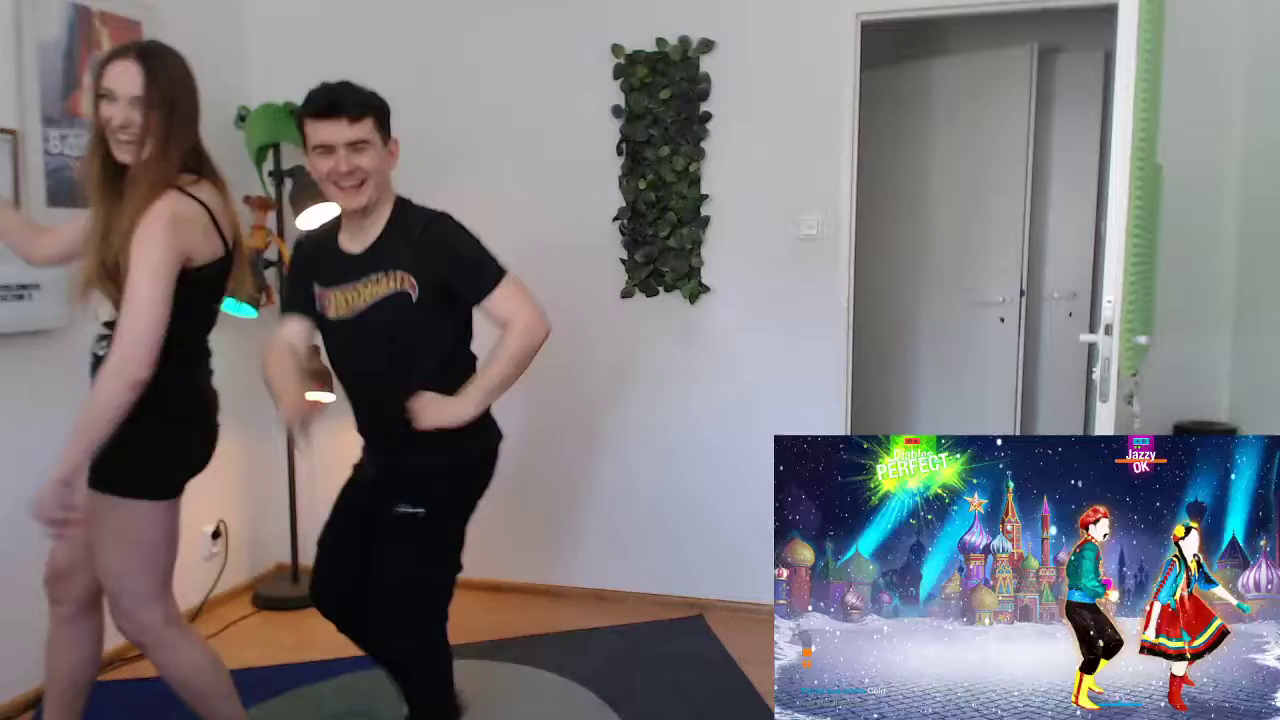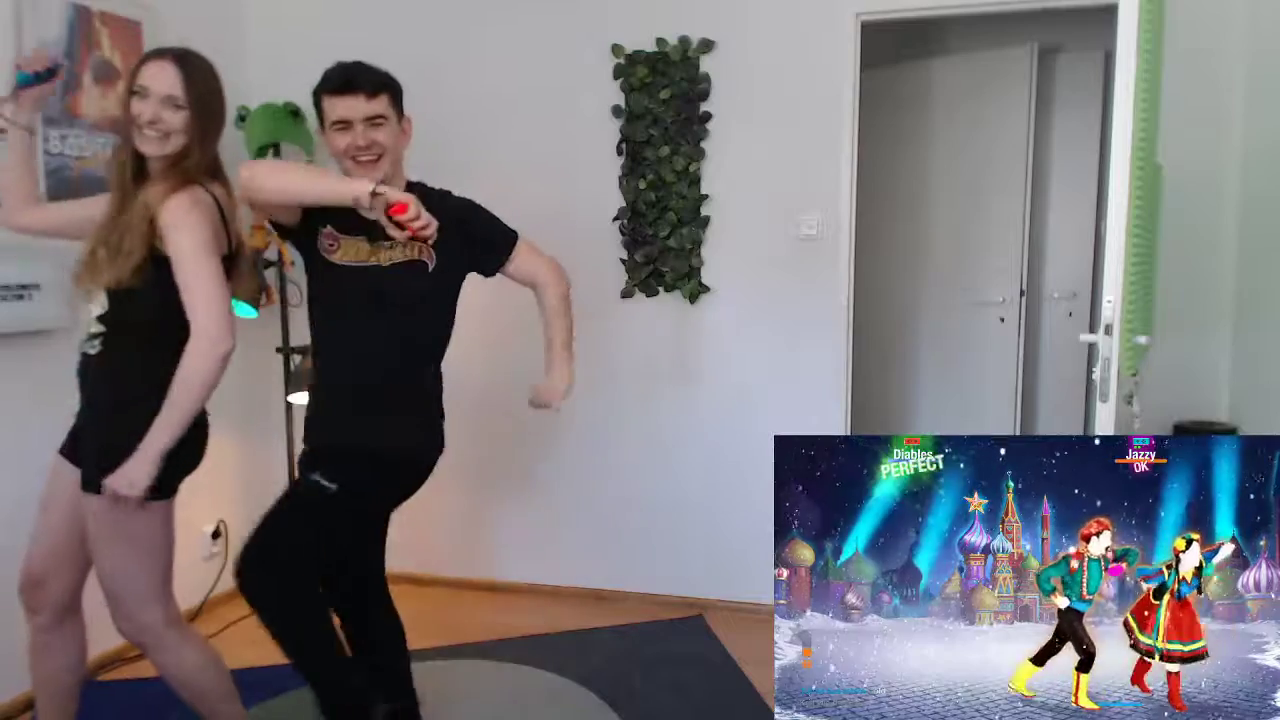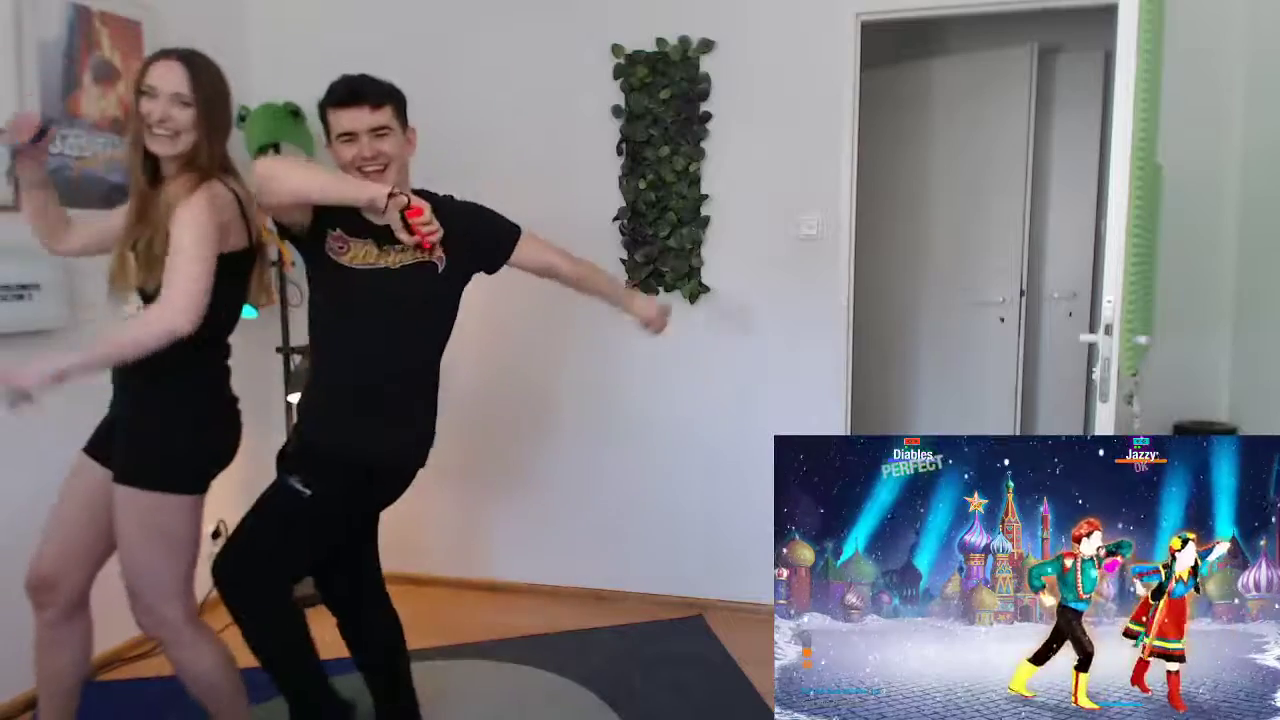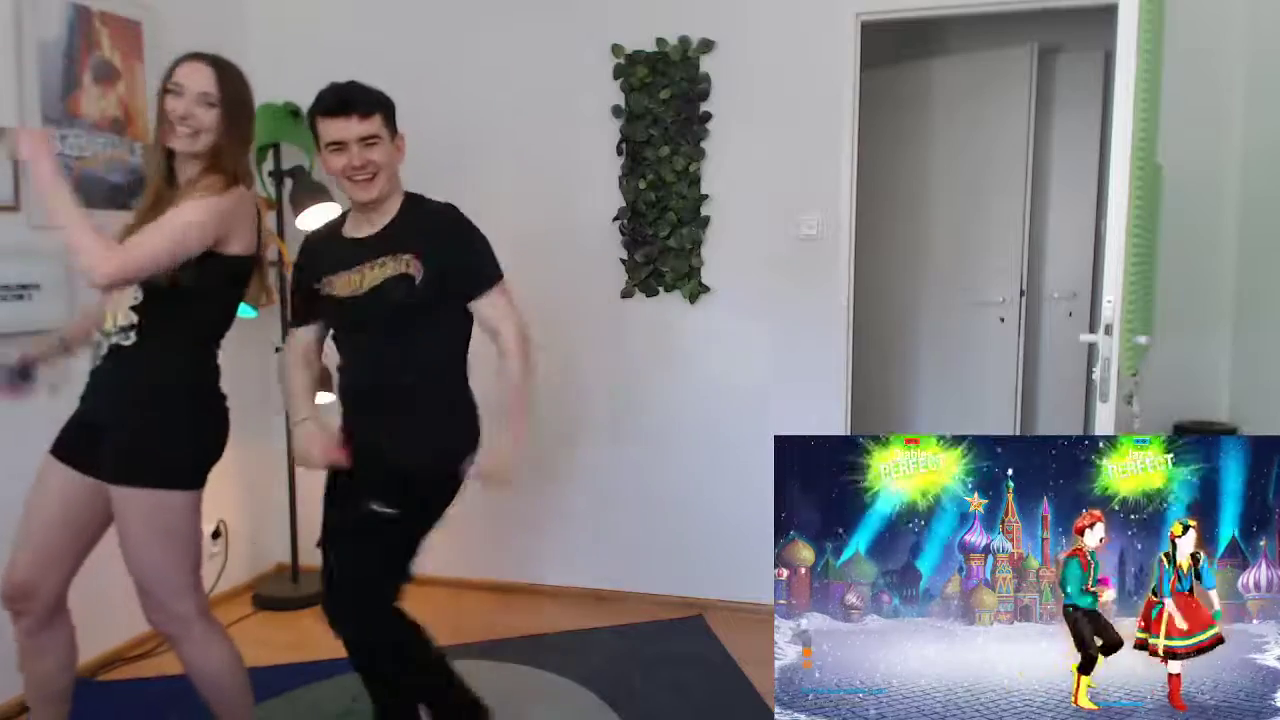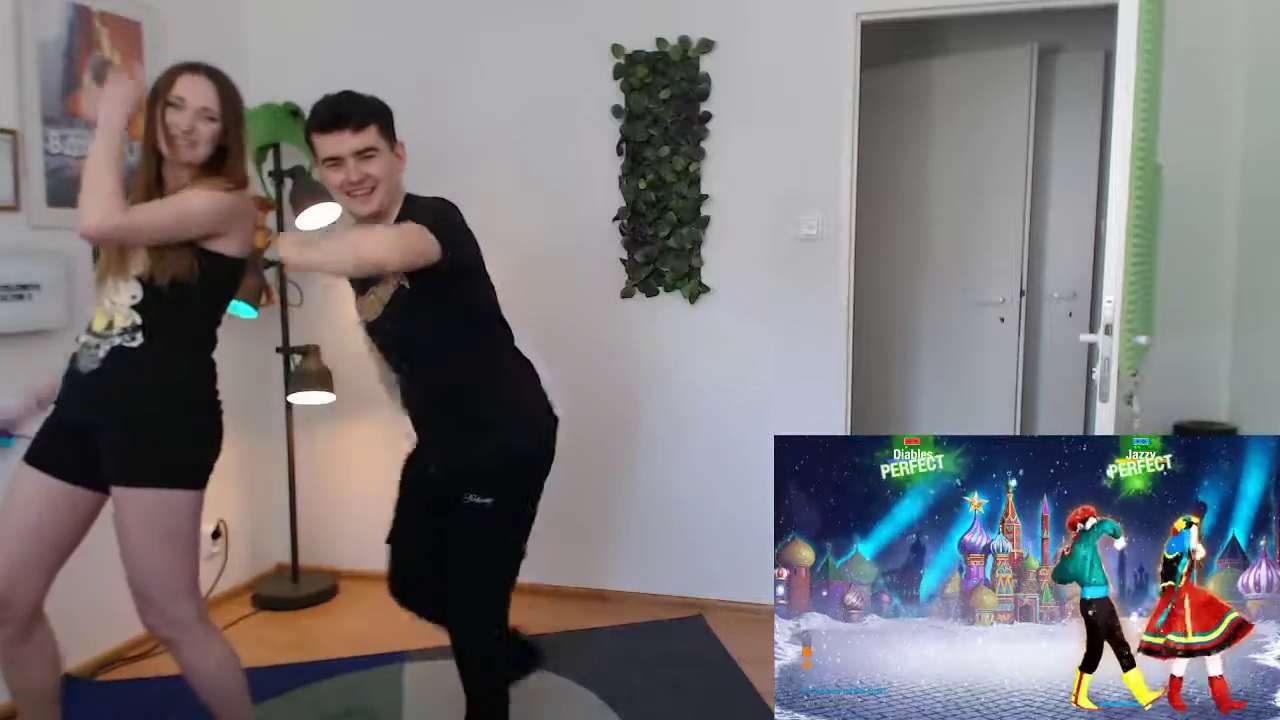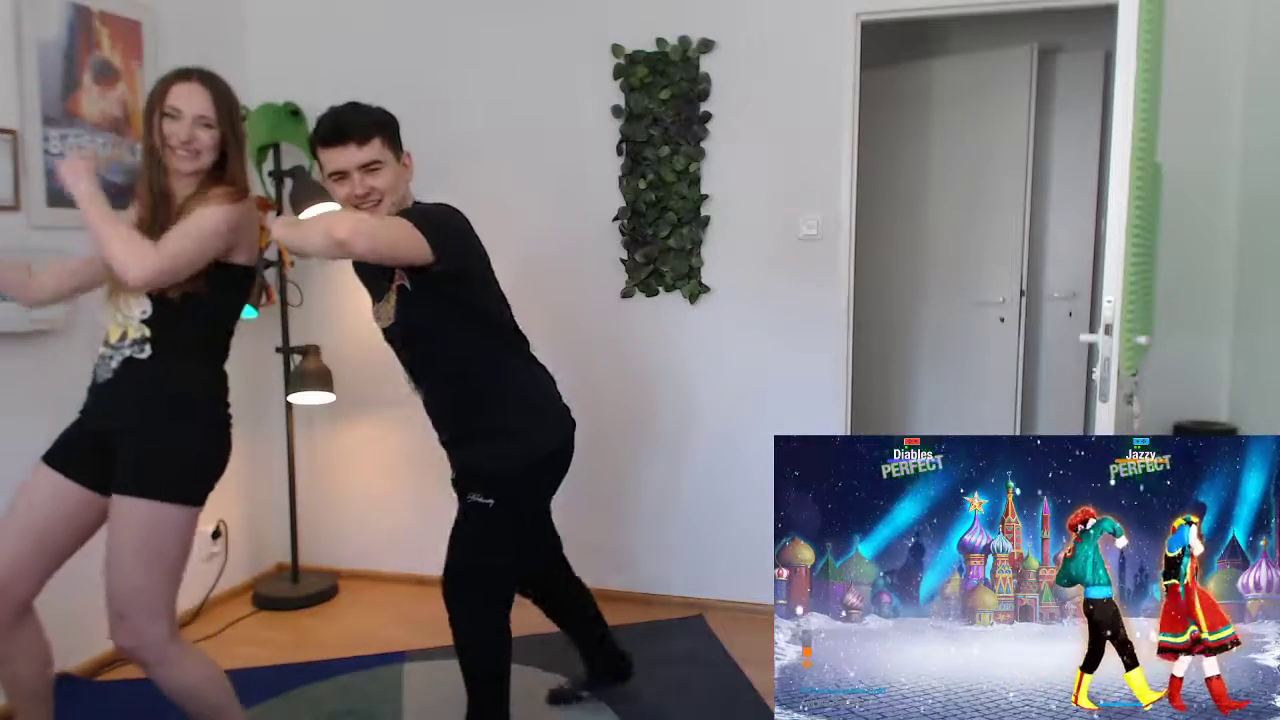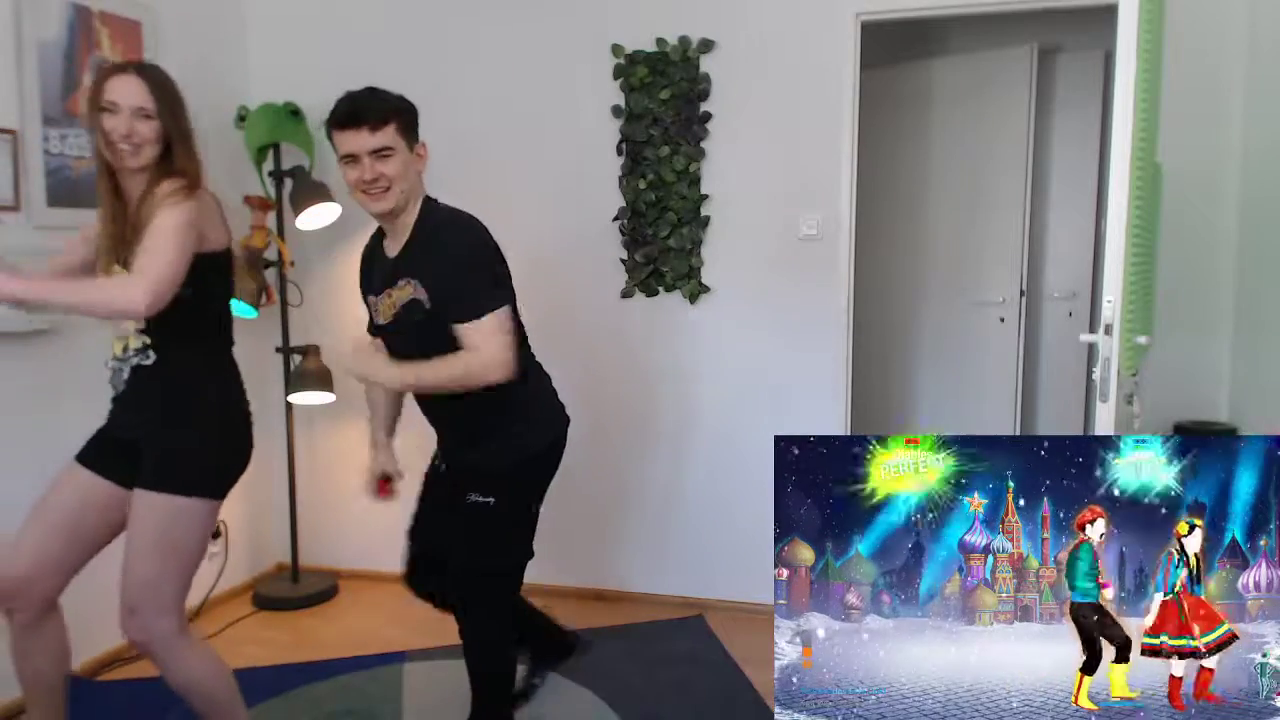
dt=0.3s
person 1, frame 1
left shoulder: (168, 212)
right shoulder: (137, 197)
left elbow: (134, 358)
left wrist: (65, 475)
left hip: (155, 423)
right hip: (132, 418)
left knee: (145, 617)
right knee: (69, 580)
person 1, frame 2
left shoulder: (185, 204)
right shoulder: (137, 199)
left elbow: (214, 336)
left wrist: (150, 454)
left hip: (141, 420)
right hip: (110, 416)
left knee: (145, 619)
person 1, frame 3
left shoulder: (204, 198)
right shoulder: (161, 199)
left elbow: (180, 316)
right elbow: (64, 235)
left wrist: (54, 366)
left hip: (179, 417)
right hip: (144, 411)
left knee: (164, 615)
person 1, frame 4
left shoulder: (223, 199)
right shoulder: (172, 197)
left elbow: (107, 269)
left hip: (167, 414)
right hip: (113, 404)
left knee: (175, 612)
person 1, frame 5
left shoulder: (224, 203)
right shoulder: (145, 202)
left elbow: (98, 221)
left wrist: (109, 121)
left hip: (164, 414)
right hip: (85, 408)
left knee: (171, 616)
person 1, frame 6
left shoulder: (229, 211)
right shoulder: (145, 216)
left elbow: (141, 271)
left wrist: (84, 189)
left hip: (176, 427)
right hip: (106, 418)
left knee: (141, 636)
person 1, frame 7
left shoulder: (183, 201)
right shoulder: (117, 213)
left elbow: (141, 298)
right elbow: (55, 284)
left hip: (195, 422)
right hip: (132, 422)
left knee: (150, 625)
person 2, frame 1
left shoulder: (434, 239)
right shoulder: (309, 253)
left elbow: (528, 322)
right elbow: (285, 347)
left wrist: (465, 401)
right wrist: (289, 392)
left hip: (448, 458)
right hip: (384, 457)
left knee: (405, 611)
right knee: (335, 589)
person 2, frame 2
left shoulder: (448, 216)
right shoulder: (321, 204)
left elbow: (546, 275)
right elbow: (250, 180)
left wrist: (560, 369)
right wrist: (368, 196)
left hip: (393, 443)
right hip: (338, 440)
left knee: (266, 571)
right knee: (352, 587)
person 2, frame 3
left shoulder: (453, 222)
right shoulder: (320, 214)
left elbow: (550, 260)
right elbow: (265, 178)
left wrist: (631, 302)
right wrist: (385, 199)
left hip: (376, 446)
right hip: (327, 441)
left knee: (243, 574)
right knee: (349, 587)
person 2, frame 4
left shoulder: (440, 229)
right shoulder: (316, 251)
left elbow: (508, 332)
right elbow: (301, 347)
left wrist: (509, 433)
right wrist: (304, 419)
left hip: (431, 449)
right hip: (362, 449)
left knee: (359, 600)
right knee: (344, 597)
person 2, frame 5
left shoulder: (435, 219)
right shoulder: (349, 249)
left elbow: (380, 252)
left wrist: (291, 245)
left hip: (508, 441)
right hip: (442, 448)
left knee: (472, 590)
right knee: (414, 583)
right ankle: (506, 654)
person 2, frame 6
left shoulder: (442, 227)
right shoulder: (373, 260)
left elbow: (346, 234)
left wrist: (285, 229)
left hip: (524, 443)
right hip: (479, 449)
left knee: (470, 589)
right knee: (530, 568)
right ankle: (607, 662)
person 2, frame 7
left shoulder: (455, 240)
right shoulder: (375, 257)
left elbow: (494, 362)
right elbow: (380, 352)
left wrist: (394, 375)
right wrist: (380, 440)
left hip: (517, 441)
right hip: (461, 447)
left knee: (481, 587)
right knee: (426, 570)
right ankle: (546, 642)
person 3, frame 1
left shoulder: (1083, 548)
right shoulder: (1089, 549)
left elbow: (1071, 573)
right elbow: (1085, 580)
left wrist: (1102, 584)
right wrist: (1107, 592)
left hip: (1090, 606)
right hip: (1078, 607)
left knee: (1115, 642)
right knee: (1093, 651)
left ankle: (1088, 679)
right ankle: (1079, 696)
person 3, frame 2
left shoulder: (1104, 558)
right shoulder: (1072, 560)
left elbow: (1133, 553)
right elbow: (1043, 576)
left wrist: (1123, 564)
right wrist: (1055, 596)
left hip: (1078, 613)
right hip: (1069, 612)
left knee: (1051, 649)
right knee: (1088, 652)
left ankle: (1018, 681)
right ankle: (1079, 697)
person 3, frame 3
left shoulder: (1098, 555)
right shoulder: (1065, 561)
left elbow: (1126, 545)
right elbow: (1034, 572)
left wrist: (1118, 558)
right wrist: (1042, 594)
left hip: (1077, 613)
right hip: (1067, 612)
left knee: (1049, 649)
right knee: (1086, 651)
left ankle: (1018, 683)
right ankle: (1079, 696)
person 3, frame 4
left shoulder: (1090, 553)
right shoulder: (1075, 559)
right elbow: (1072, 593)
left wrist: (1099, 583)
right wrist: (1100, 598)
left hip: (1089, 609)
right hip: (1075, 610)
left knee: (1115, 642)
right knee: (1090, 653)
left ankle: (1081, 670)
right ankle: (1079, 697)
person 3, frame 5
left shoulder: (1068, 553)
right shoulder: (1082, 540)
left elbow: (1057, 577)
right elbow: (1105, 524)
right wrist: (1118, 537)
left hip: (1102, 602)
right hip: (1093, 603)
left knee: (1122, 648)
right knee: (1094, 651)
left ankle: (1144, 695)
right ankle: (1079, 696)
person 3, frame 6
left shoulder: (1070, 555)
right shoulder: (1084, 540)
left elbow: (1061, 580)
right elbow: (1105, 523)
right wrist: (1119, 535)
left hip: (1105, 602)
right hip: (1097, 603)
left knee: (1125, 647)
right knee: (1095, 651)
left ankle: (1145, 695)
right ankle: (1079, 697)
person 3, frame 7
left shoulder: (1086, 547)
right shoulder: (1083, 548)
left elbow: (1073, 579)
right elbow: (1080, 581)
left wrist: (1100, 584)
right wrist: (1102, 591)
left hip: (1094, 607)
right hip: (1082, 608)
left knee: (1123, 641)
right knee: (1094, 654)
left ankle: (1118, 687)
right ankle: (1079, 697)
person 4, frame 1
left shoulder: (1195, 560)
right shoulder: (1174, 564)
left elbow: (1211, 584)
right elbow: (1160, 595)
left wrist: (1236, 603)
right wrist: (1151, 625)
left hip: (1186, 606)
right hip: (1171, 610)
left knee: (1207, 634)
right knee: (1183, 649)
left ankle: (1180, 673)
right ankle: (1174, 695)
person 4, frame 2
left shoulder: (1200, 562)
right shoulder: (1166, 572)
left elbow: (1229, 546)
right elbow: (1140, 572)
left wrist: (1214, 562)
right wrist: (1145, 585)
left hip: (1180, 606)
right hip: (1163, 607)
right knee: (1172, 649)
left ankle: (1137, 677)
right ankle: (1174, 695)
person 4, frame 3
left shoulder: (1195, 561)
right shoulder: (1162, 571)
left elbow: (1224, 545)
right elbow: (1135, 571)
left wrist: (1209, 560)
right wrist: (1139, 588)
left hip: (1179, 606)
right hip: (1162, 608)
left knee: (1152, 645)
right knee: (1174, 649)
left ankle: (1137, 678)
right ankle: (1174, 695)
person 4, frame 4
left shoulder: (1196, 558)
right shoulder: (1165, 560)
left elbow: (1208, 581)
right elbow: (1165, 593)
left wrist: (1217, 607)
right wrist: (1177, 616)
left hip: (1186, 602)
right hip: (1165, 605)
left knee: (1207, 636)
right knee: (1178, 648)
left ankle: (1172, 659)
right ankle: (1174, 695)
person 4, frame 5
left shoulder: (1187, 554)
right shoulder: (1172, 546)
right elbow: (1186, 536)
right wrist: (1199, 549)
left hip: (1195, 601)
right hip: (1179, 604)
left knee: (1209, 646)
right knee: (1185, 651)
left ankle: (1222, 699)
right ankle: (1174, 695)
person 4, frame 6
left shoulder: (1187, 552)
right shoulder: (1173, 545)
right elbow: (1183, 530)
right wrist: (1197, 545)
left hip: (1195, 602)
right hip: (1182, 604)
left knee: (1208, 647)
right knee: (1190, 649)
left ankle: (1222, 700)
right ankle: (1173, 694)
person 4, frame 7
left shoulder: (1195, 558)
right shoulder: (1173, 556)
right elbow: (1161, 584)
left wrist: (1200, 611)
right wrist: (1153, 613)
left hip: (1192, 605)
right hip: (1174, 607)
left knee: (1214, 642)
right knee: (1187, 650)
left ankle: (1201, 690)
right ankle: (1174, 695)
